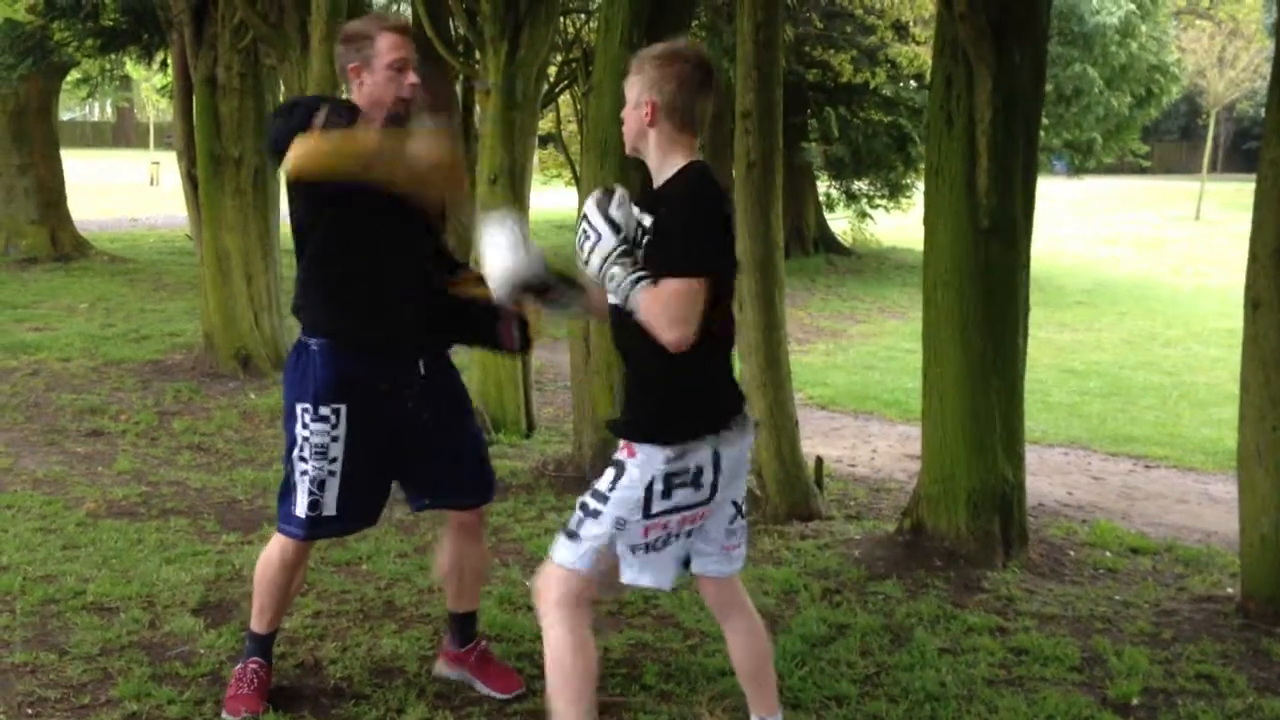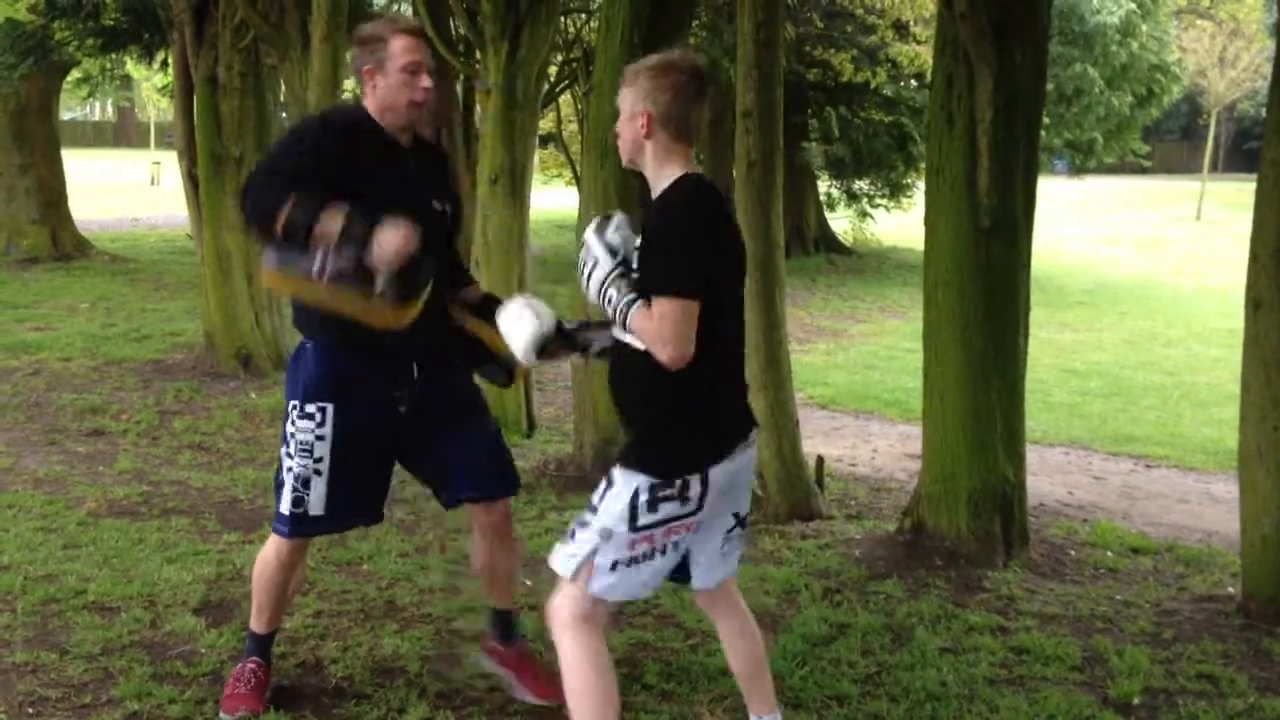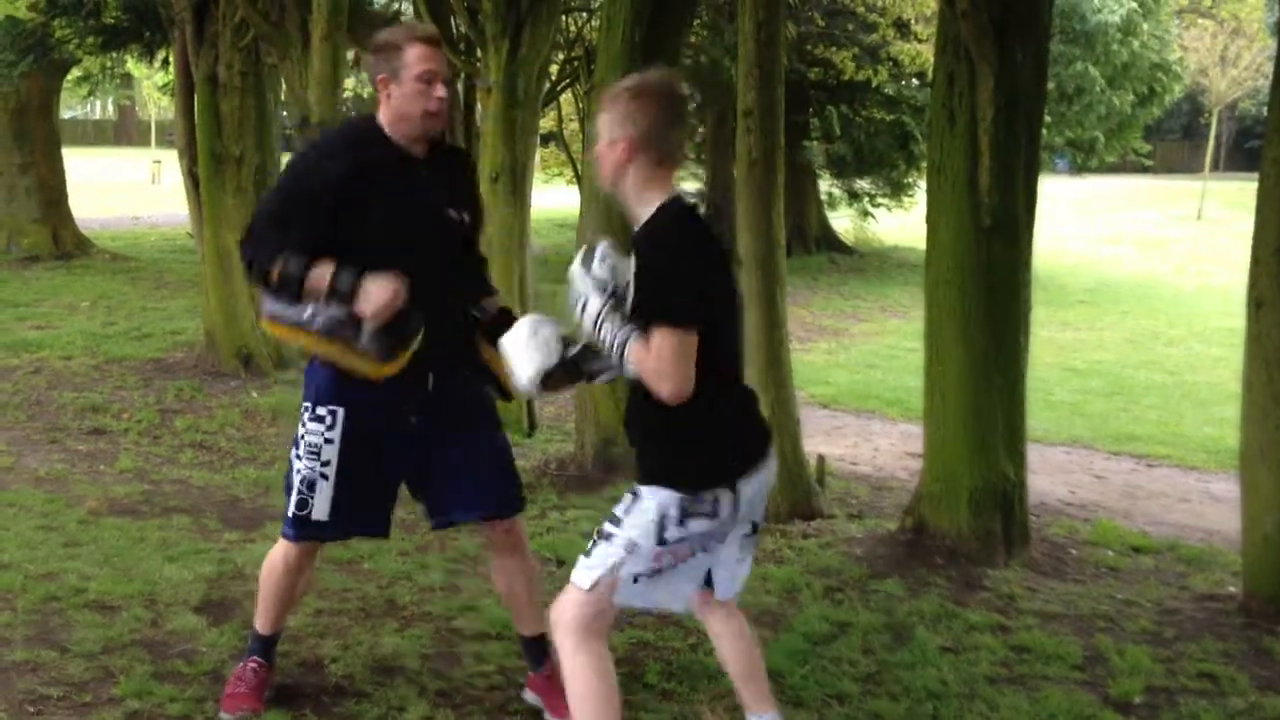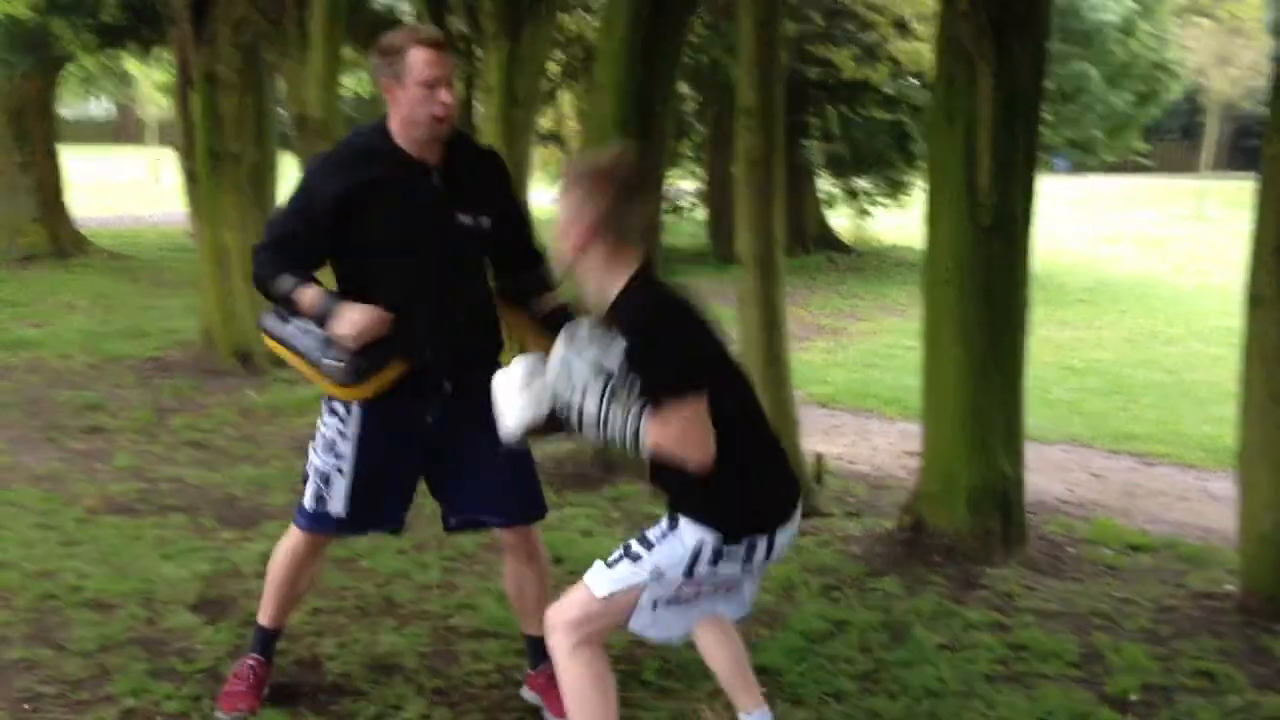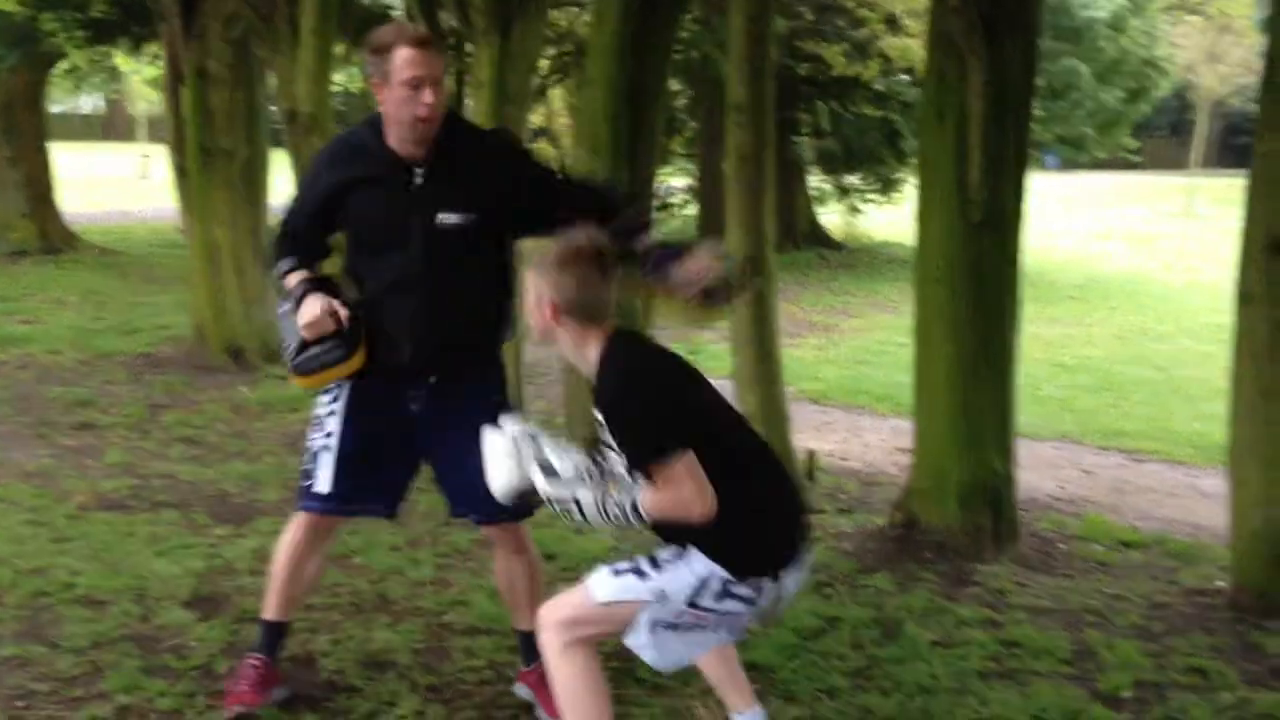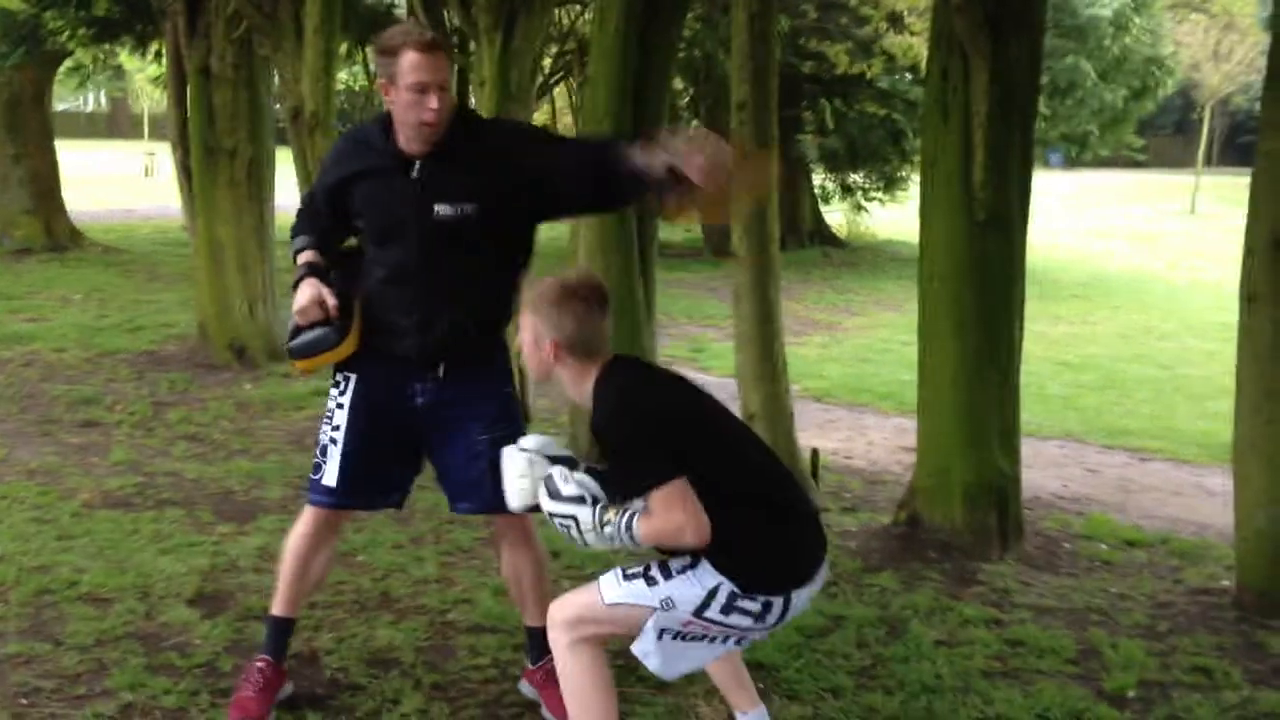
dt=0.1s
person 1, frame 1
right shoulder: (322, 126)
right elbow: (287, 126)
left wrist: (490, 314)
left hip: (422, 363)
right hip: (338, 364)
left knee: (468, 507)
right knee: (300, 529)
left ankle: (462, 646)
right ankle: (255, 661)
person 1, frame 2
left shoulder: (432, 162)
right shoulder: (328, 137)
right elbow: (262, 201)
left wrist: (492, 313)
right wrist: (363, 232)
left hip: (429, 366)
right hip: (338, 366)
left knee: (493, 504)
right knee: (296, 529)
left ankle: (508, 640)
right ankle: (255, 661)
person 1, frame 3
left shoulder: (454, 169)
right shoulder: (338, 157)
right elbow: (262, 250)
left wrist: (507, 327)
right wrist: (353, 286)
left hip: (446, 379)
right hip: (355, 381)
left knee: (502, 524)
right knee: (304, 534)
right ankle: (257, 661)
person 1, frame 4
left shoulder: (482, 170)
right shoulder: (348, 170)
left elbow: (519, 268)
right elbow: (275, 263)
left wrist: (567, 327)
right wrist: (333, 311)
left hip: (463, 385)
right hip: (377, 384)
left knee: (517, 531)
right knee: (314, 530)
right ankle: (259, 657)
person 1, frame 5
left shoulder: (493, 164)
right shoulder: (345, 162)
left elbow: (585, 213)
right elbow: (294, 241)
left wrist: (670, 264)
right wrist: (306, 294)
left hip: (462, 380)
right hip: (374, 371)
left knee: (504, 525)
right knee: (316, 516)
right ankle: (262, 660)
person 1, frame 6
left shoulder: (506, 148)
right shoulder: (358, 155)
left elbow: (601, 173)
right elbow: (314, 223)
left wrist: (670, 162)
right wrist: (309, 276)
left hip: (471, 370)
right hip: (381, 363)
left knee: (508, 519)
right knee: (324, 510)
left ankle: (541, 663)
right ankle: (270, 660)
person 2, frame 1
left shoulder: (690, 198)
right shoulder: (671, 196)
left elbow: (676, 330)
right elbow: (628, 303)
left wrist: (609, 262)
left hip: (674, 440)
right hip: (717, 432)
left knee: (559, 590)
right knee: (722, 589)
person 2, frame 2
left shoulder: (680, 214)
right shoulder: (699, 204)
left elbow: (671, 345)
left wrist: (612, 281)
left hip: (674, 461)
right hip: (722, 447)
left knee: (573, 610)
right knee: (718, 594)
person 2, frame 3
left shoulder: (665, 242)
right shoulder: (677, 230)
left elbow: (672, 381)
left wrist: (601, 319)
left hip: (695, 480)
right hip: (740, 463)
left knee: (575, 619)
right knee: (712, 598)
person 2, frame 4
left shoulder: (646, 318)
right shoulder: (642, 302)
left elbow: (696, 448)
left wrist: (597, 406)
right wrist: (563, 400)
left hip: (737, 522)
right hip: (752, 508)
left knee: (571, 625)
right knee: (695, 602)
person 2, frame 5
left shoulder: (631, 381)
right shoulder: (630, 360)
left elbow: (695, 501)
left wrist: (588, 494)
right wrist: (560, 463)
left hip: (745, 557)
right hip: (768, 541)
left knee: (561, 624)
right knee: (679, 618)
person 2, frame 6
left shoulder: (621, 411)
right shoulder: (635, 381)
left elbow: (690, 527)
left wrist: (597, 521)
right wrist: (591, 485)
left hip: (763, 576)
right hip: (793, 552)
left knee: (570, 621)
right knee: (678, 596)
